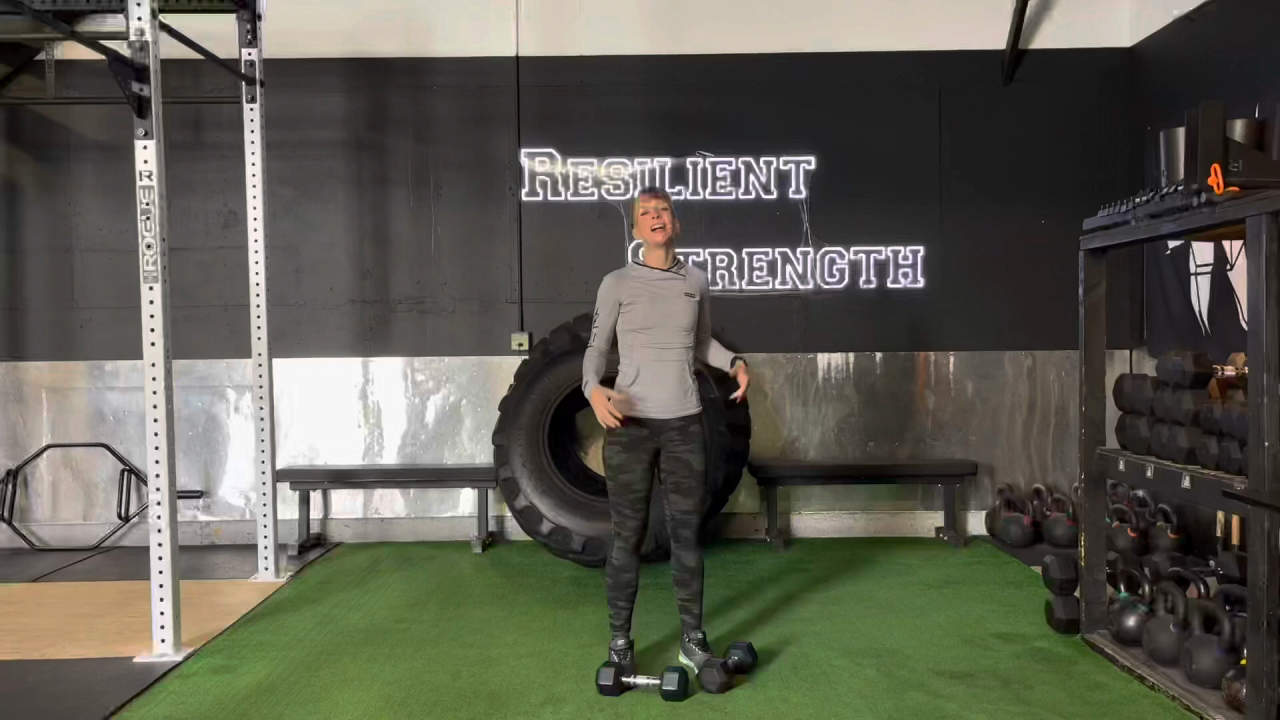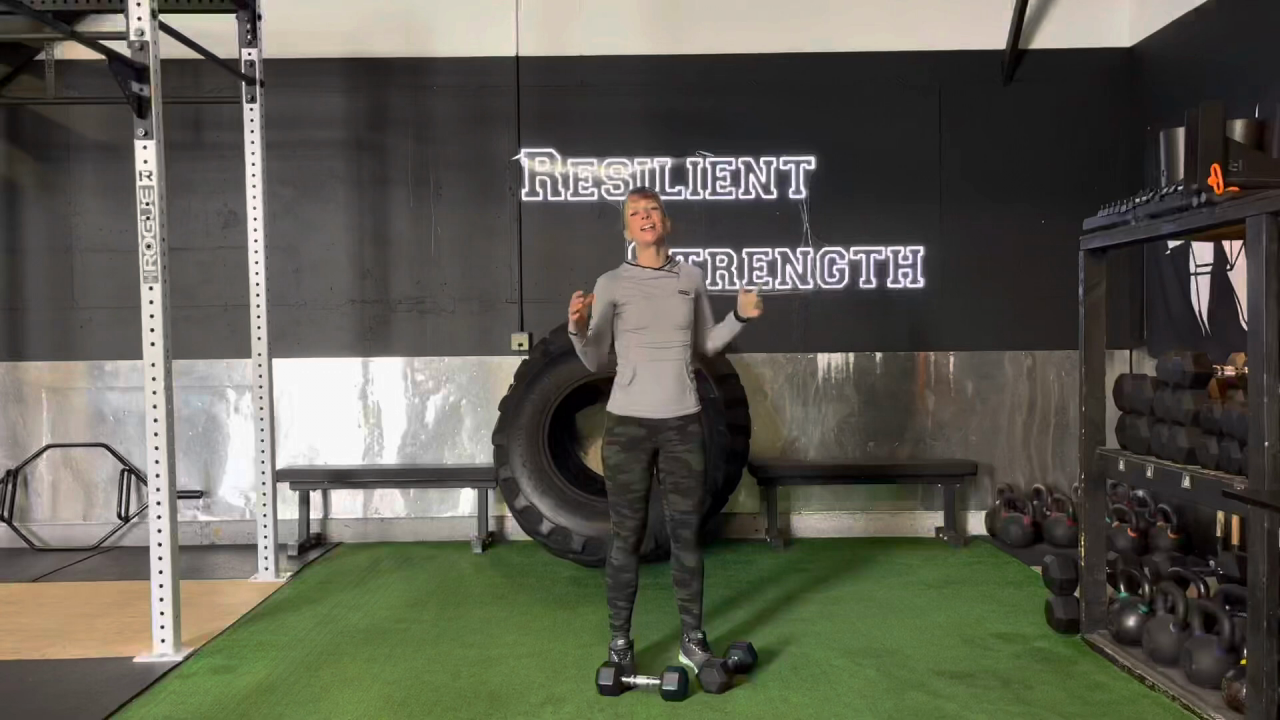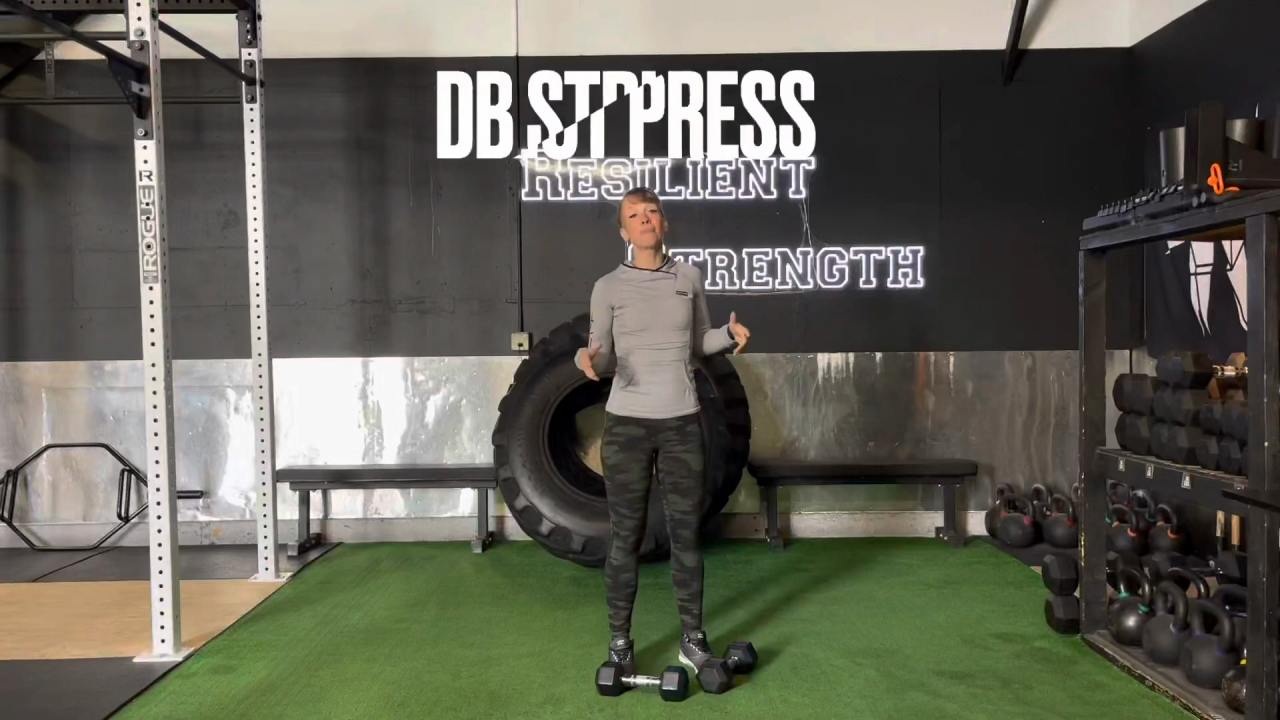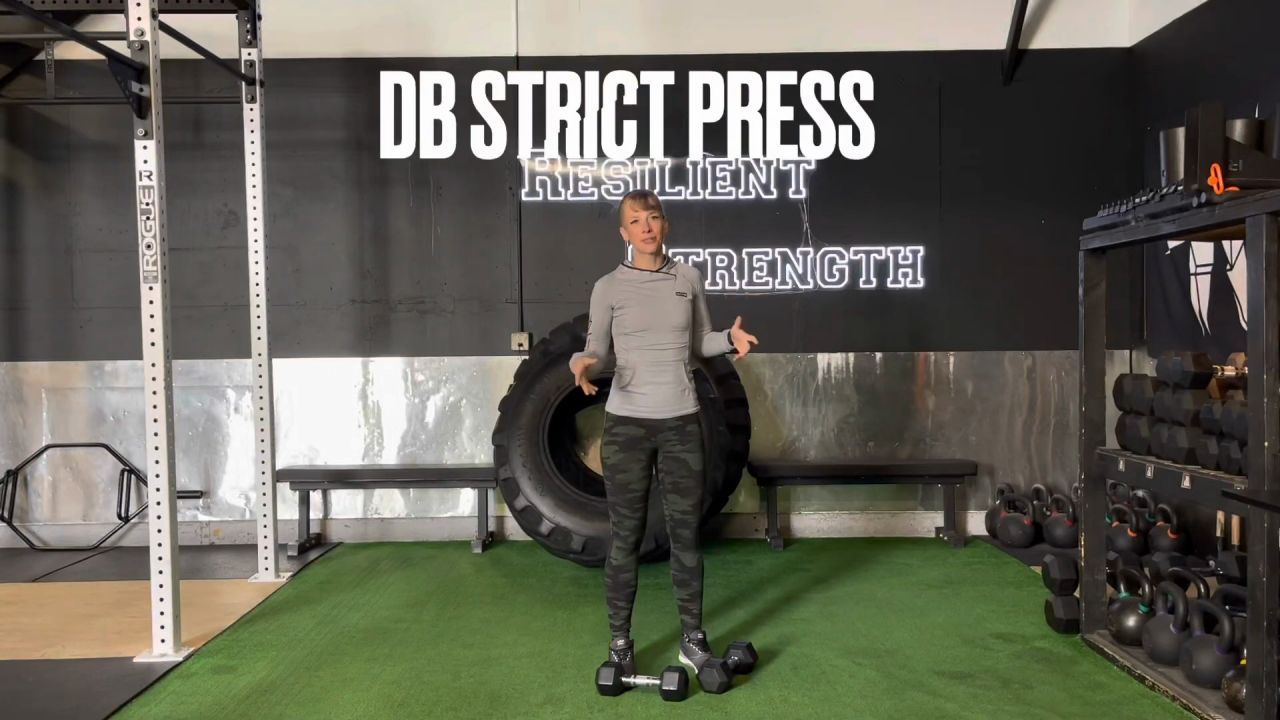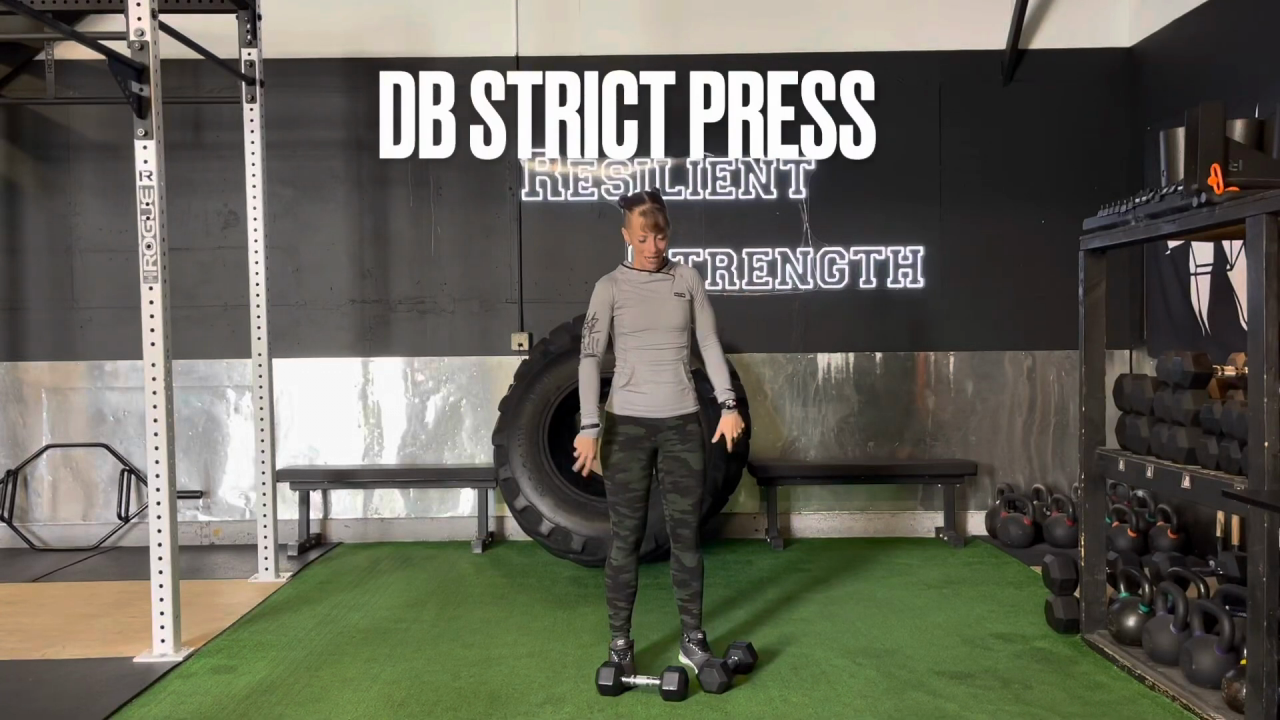
dt=0.4s
person 1, frame 1
left shoulder: (696, 280)
right shoulder: (617, 283)
right elbow: (596, 349)
left wrist: (733, 363)
right wrist: (595, 389)
left hip: (684, 423)
right hip: (631, 423)
left knee: (687, 533)
right knee: (627, 536)
left ankle: (693, 636)
right ankle: (619, 640)
person 1, frame 2
left shoulder: (691, 277)
right shoulder: (610, 283)
left elbow: (706, 344)
right elbow: (595, 360)
left wrist: (740, 316)
right wrist: (578, 327)
left hip: (682, 422)
right hip: (628, 422)
left knee: (686, 533)
right knee: (626, 536)
left ankle: (692, 637)
right ankle: (619, 640)
person 1, frame 3
left shoulder: (689, 277)
right shoulder: (609, 287)
right elbow: (601, 359)
left wrist: (730, 335)
right wrist: (589, 360)
left hip: (682, 422)
right hip: (627, 423)
left knee: (687, 533)
right knee: (626, 536)
left ankle: (693, 636)
right ankle: (620, 640)
person 1, frame 4
left shoulder: (689, 278)
right shoulder: (608, 287)
right elbow: (598, 353)
left wrist: (730, 340)
right wrist: (583, 363)
left hip: (681, 422)
right hip: (627, 423)
left knee: (686, 532)
right knee: (625, 536)
left ankle: (693, 636)
right ankle: (620, 640)
person 1, frame 5
left shoulder: (688, 279)
right shoulder: (610, 287)
left elbow: (710, 346)
right elbow: (590, 357)
left wrist: (728, 404)
right wrist: (589, 424)
left hip: (682, 423)
right hip: (627, 424)
left knee: (685, 533)
right knee: (626, 535)
left ankle: (693, 638)
right ankle: (620, 641)
